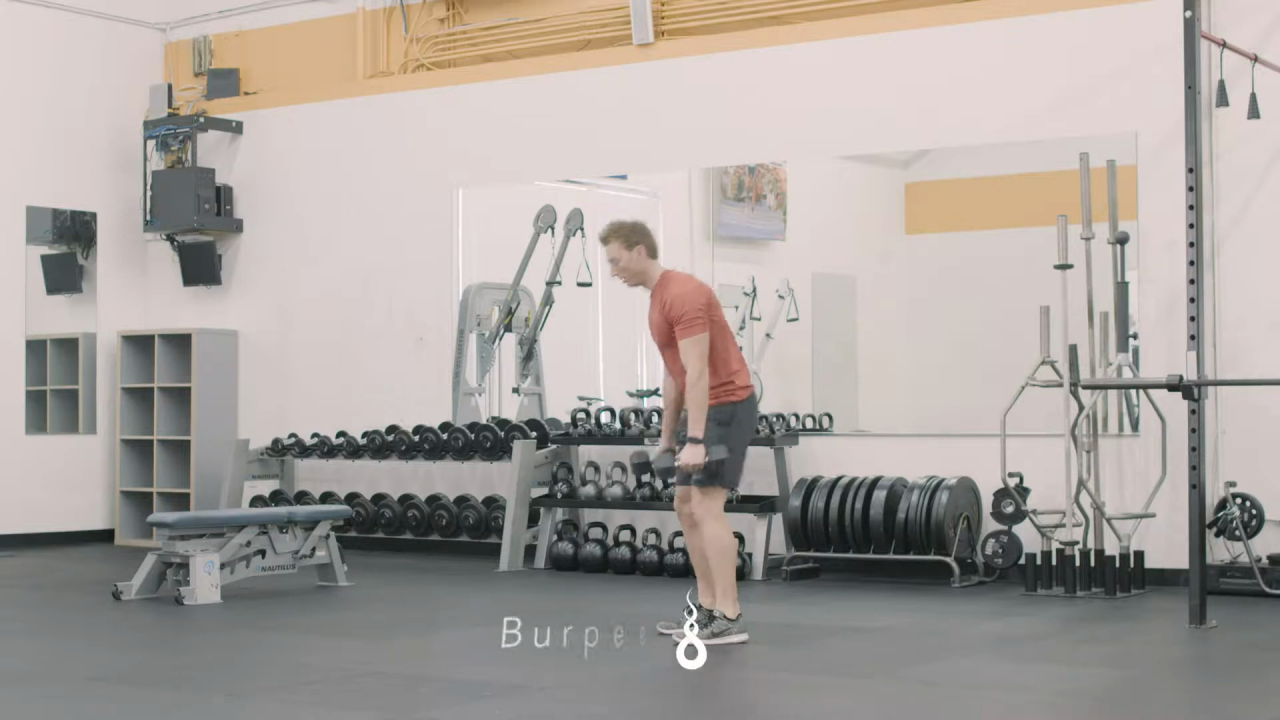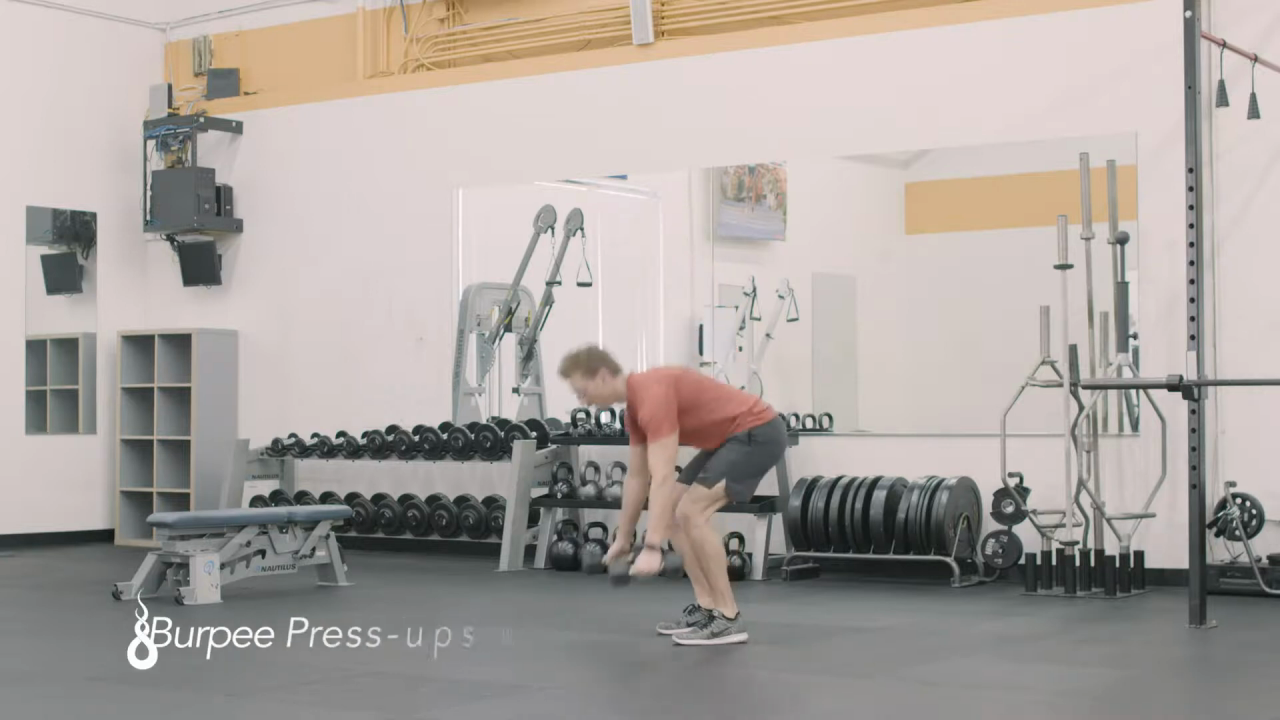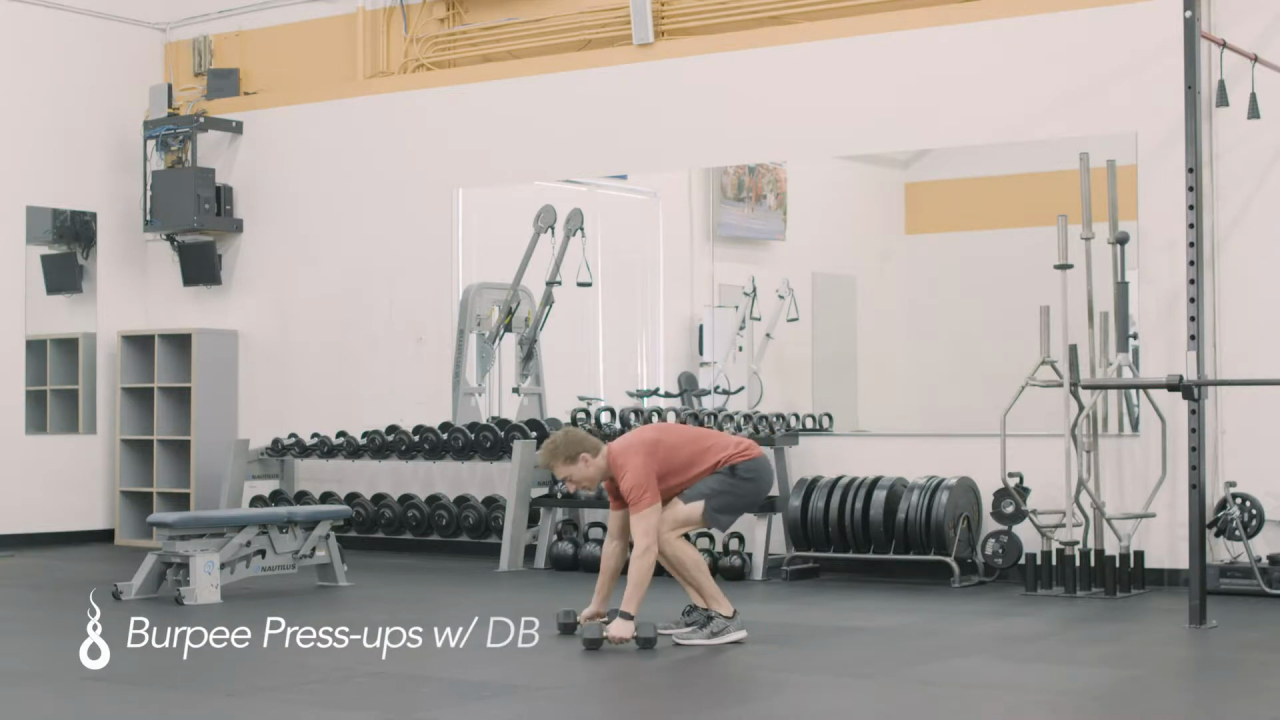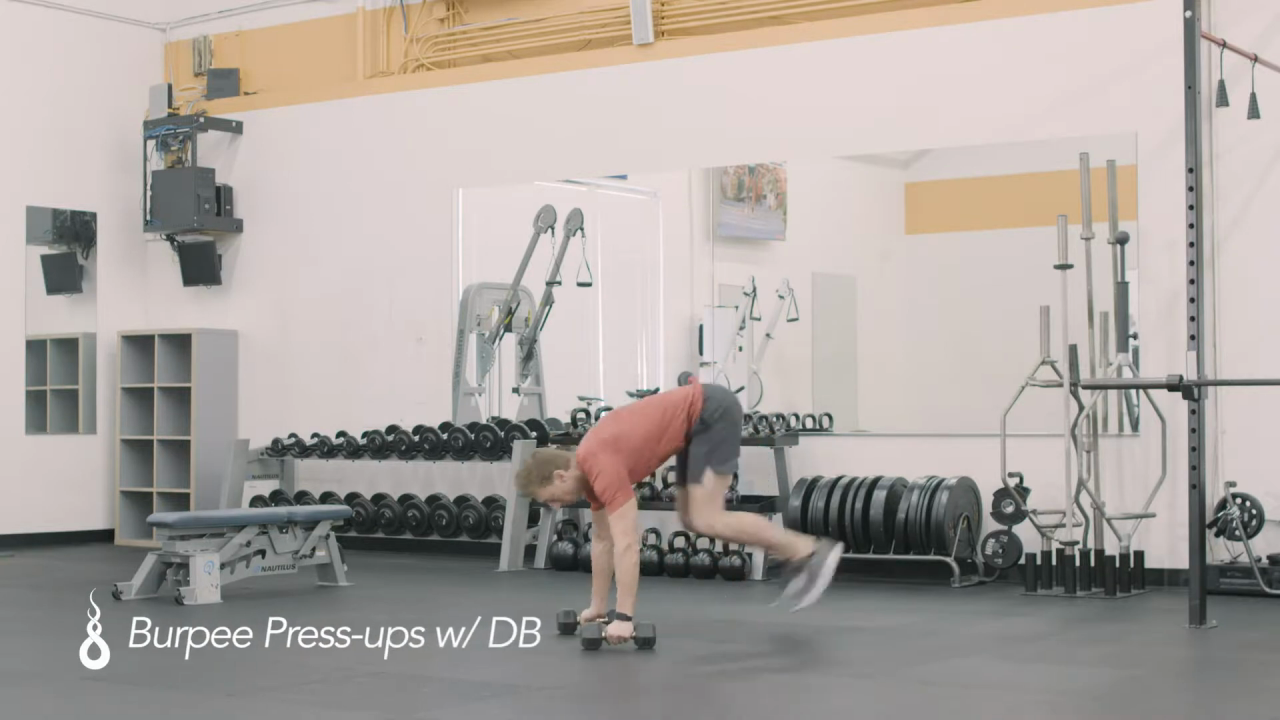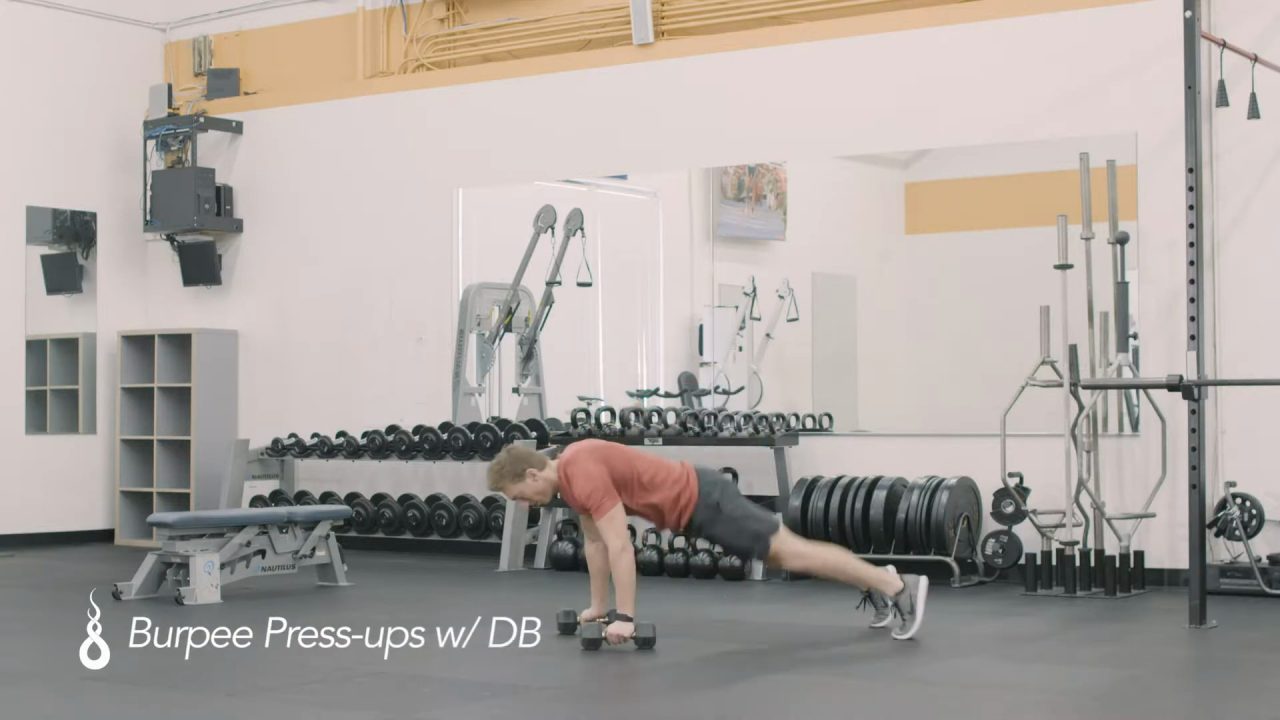
dt=0.3s
person 1, frame 1
left shoulder: (683, 293)
right shoulder: (660, 298)
left elbow: (699, 373)
left wrist: (696, 440)
right wrist: (668, 436)
left hip: (726, 407)
right hip: (706, 407)
left knee: (705, 506)
right knee: (687, 505)
left ankle: (728, 618)
right ankle: (708, 608)
person 1, frame 2
left shoulder: (652, 397)
right shoulder: (637, 405)
left elbow: (662, 478)
right elbow: (637, 477)
left wrist: (651, 549)
right wrist: (622, 538)
left hip: (757, 433)
right hip: (730, 438)
left knee: (690, 512)
right knee: (674, 512)
left ankle: (727, 618)
right ankle: (705, 608)
person 1, frame 3
left shoulder: (633, 468)
right shoulder: (615, 465)
left elbow: (645, 548)
right elbow: (615, 541)
left wrist: (626, 617)
right wrist: (598, 603)
left hip: (746, 470)
right hip: (735, 467)
left knee: (662, 530)
right knee: (652, 531)
left ankle: (724, 616)
right ankle: (703, 609)
person 1, frame 4
left shoulder: (601, 470)
right shoulder: (590, 468)
left elbow: (626, 544)
right elbow: (601, 539)
left wrist: (623, 618)
right wrist: (598, 605)
left hip: (709, 412)
right hip: (697, 418)
left knee: (704, 518)
right knee: (690, 518)
left ankle: (809, 553)
right ankle: (796, 560)
person 1, frame 5
left shoulder: (581, 475)
right shoulder: (570, 470)
left elbow: (620, 547)
right elbow: (595, 542)
left wrist: (624, 617)
right wrist: (597, 605)
left hip: (701, 501)
right hip: (691, 501)
left knee: (789, 552)
right knee: (786, 552)
left ankle: (899, 587)
right ankle: (881, 583)
